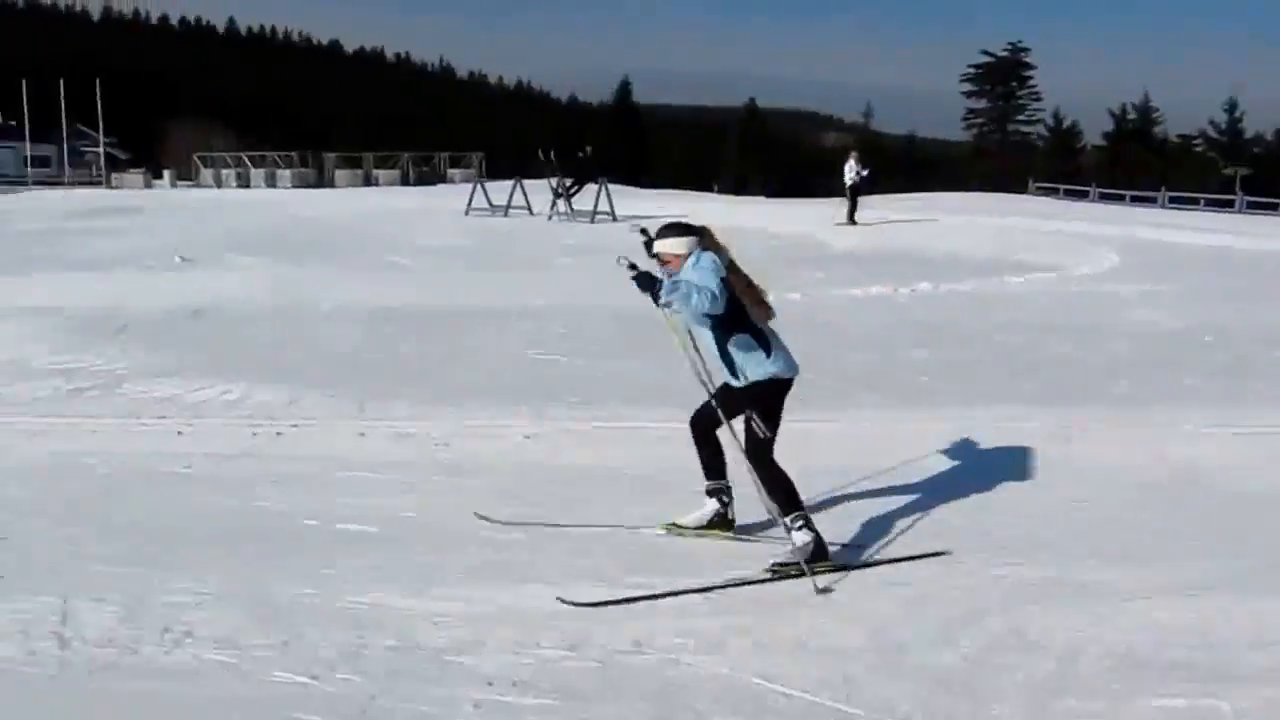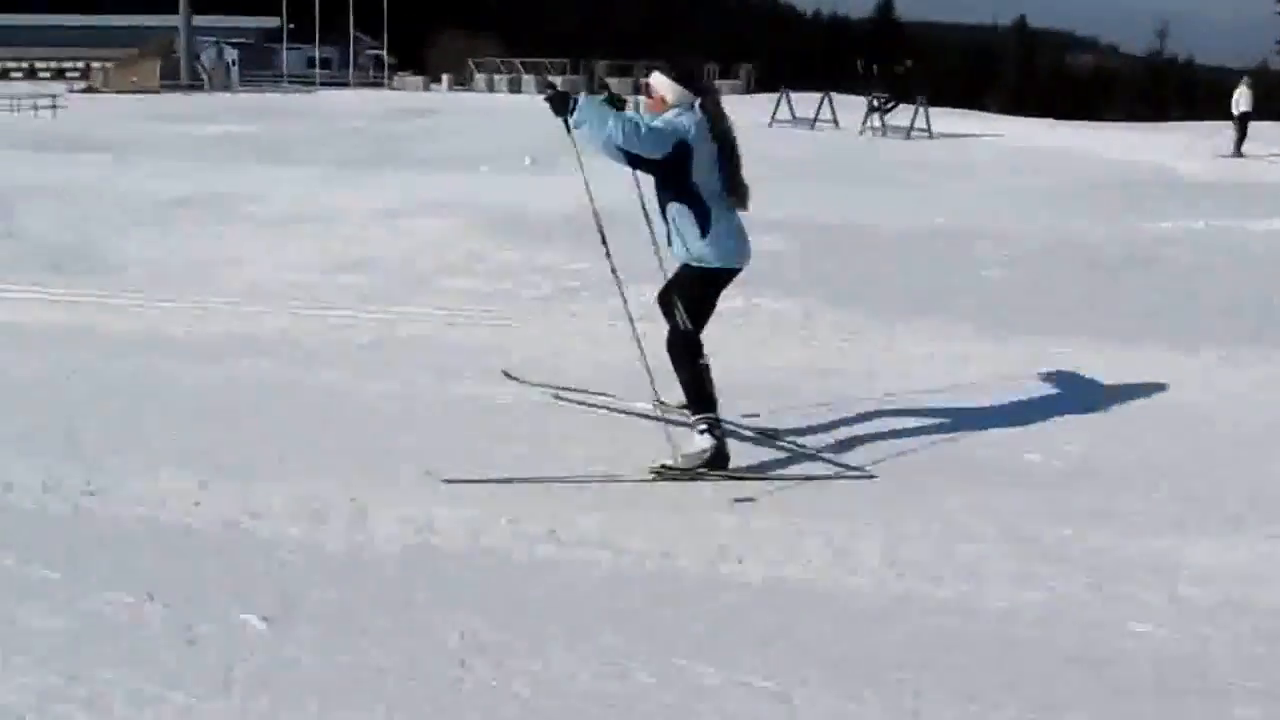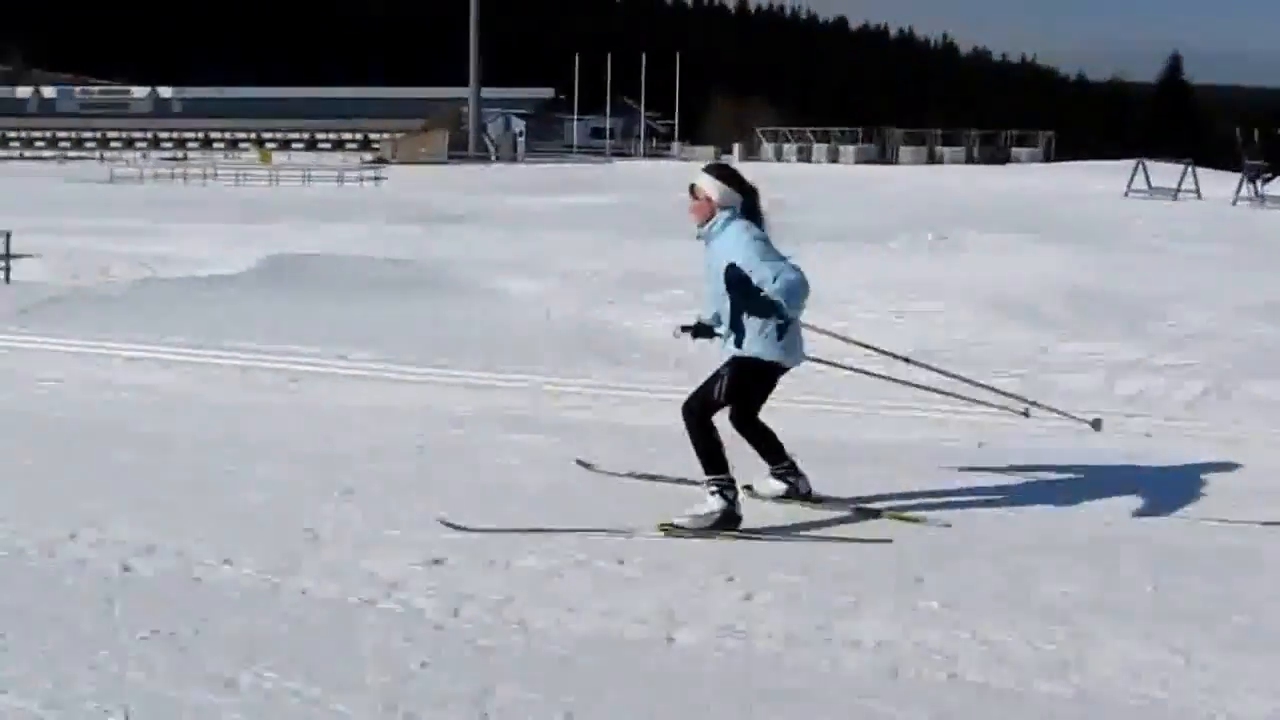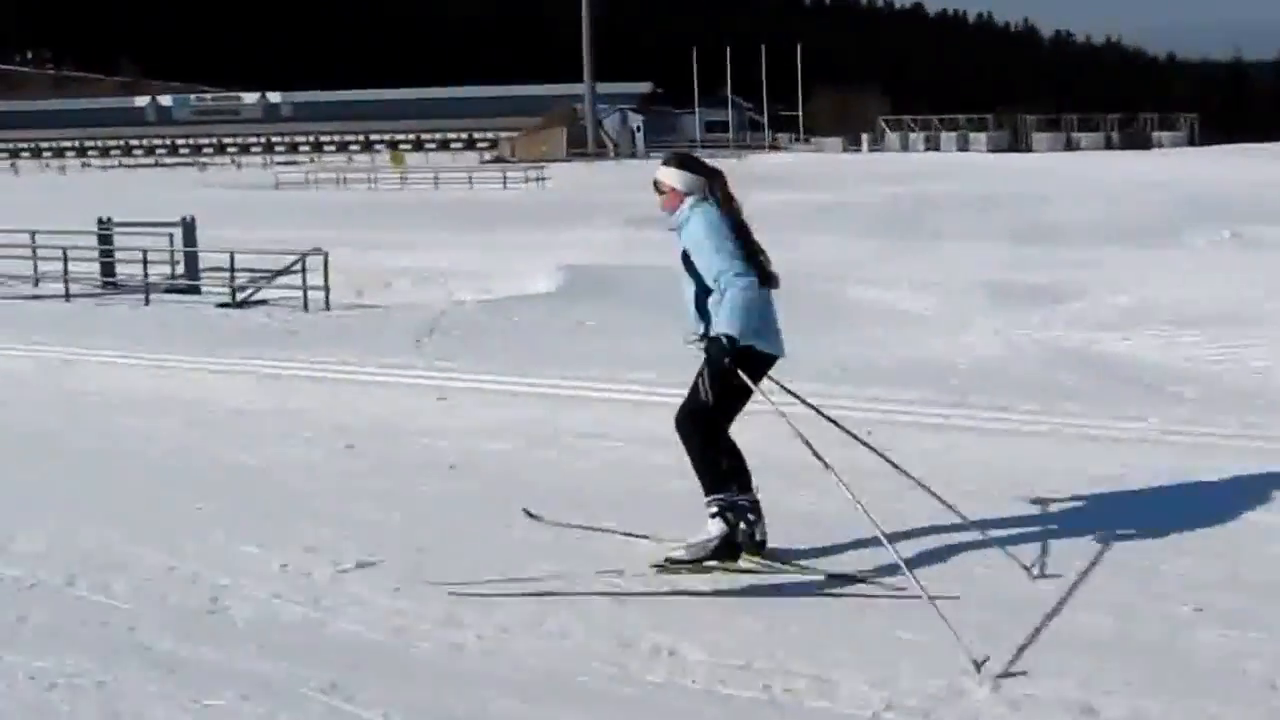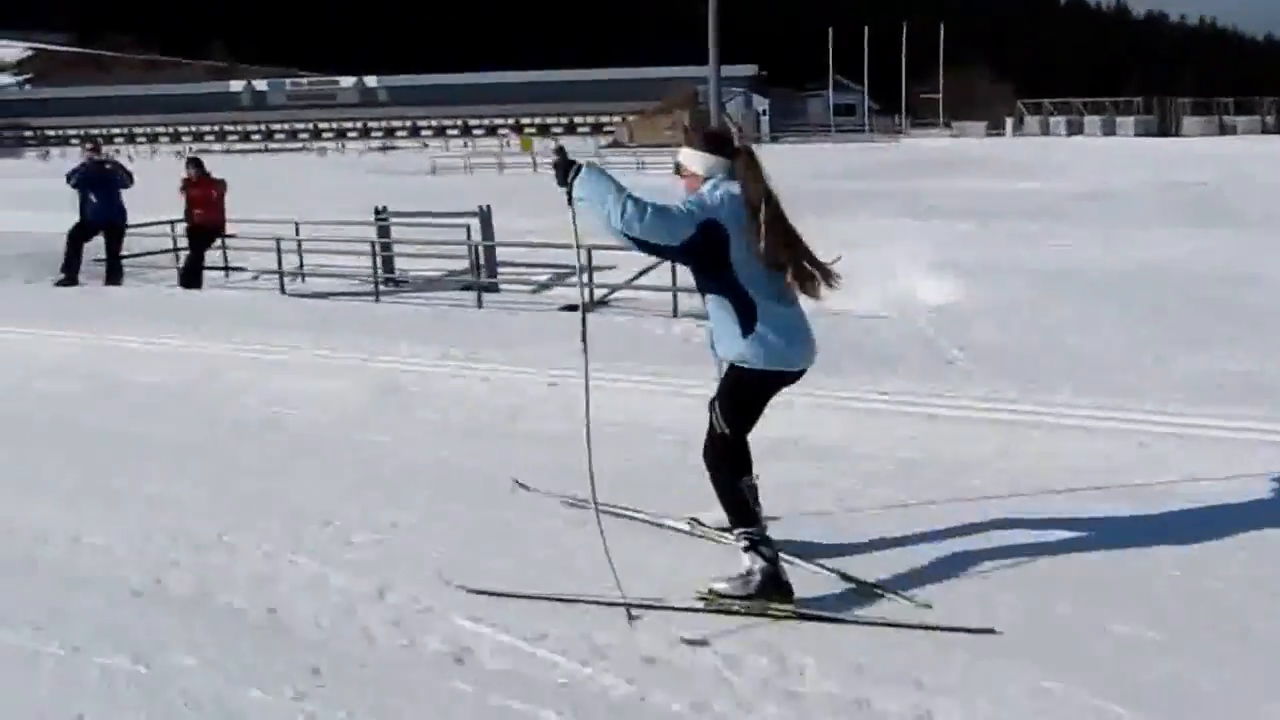
dt=1s
person 1, frame 1
left shoulder: (704, 266)
right shoulder: (703, 267)
left elbow: (710, 301)
left wrist: (663, 288)
left hip: (765, 373)
right hip: (745, 373)
left knee: (758, 454)
right knee: (701, 424)
left ankle: (807, 538)
right ankle: (719, 506)
person 1, frame 2
left shoulder: (679, 129)
right shoulder: (696, 126)
left elbow: (630, 137)
left wrist: (574, 107)
right wrist: (620, 107)
left hip: (708, 254)
right hip: (721, 249)
left knee: (680, 342)
right knee: (669, 301)
left ankle: (709, 441)
right ankle: (698, 392)
person 1, frame 3
left shoulder: (743, 238)
right shoulder: (724, 235)
left elbow: (792, 281)
left wrist: (773, 303)
right wrist: (711, 325)
left hip: (762, 349)
right hip: (767, 346)
left knee: (696, 410)
right knee: (743, 416)
left ankle: (723, 502)
right ankle: (790, 478)
person 1, frame 4
left shoulder: (703, 223)
right shoulder: (701, 221)
left elbow: (742, 281)
left wrist: (731, 333)
left hip: (740, 342)
right hip: (742, 342)
left knee: (691, 421)
right knee: (711, 428)
left ankle: (723, 522)
right ankle: (747, 522)
person 1, frame 5
left shoulder: (708, 206)
right shoulder: (746, 201)
left elbow: (648, 224)
left wrist: (583, 178)
left hip: (756, 351)
right hip: (790, 345)
left knee: (719, 451)
right knee: (726, 424)
left ankle: (763, 568)
right ankle: (745, 513)
